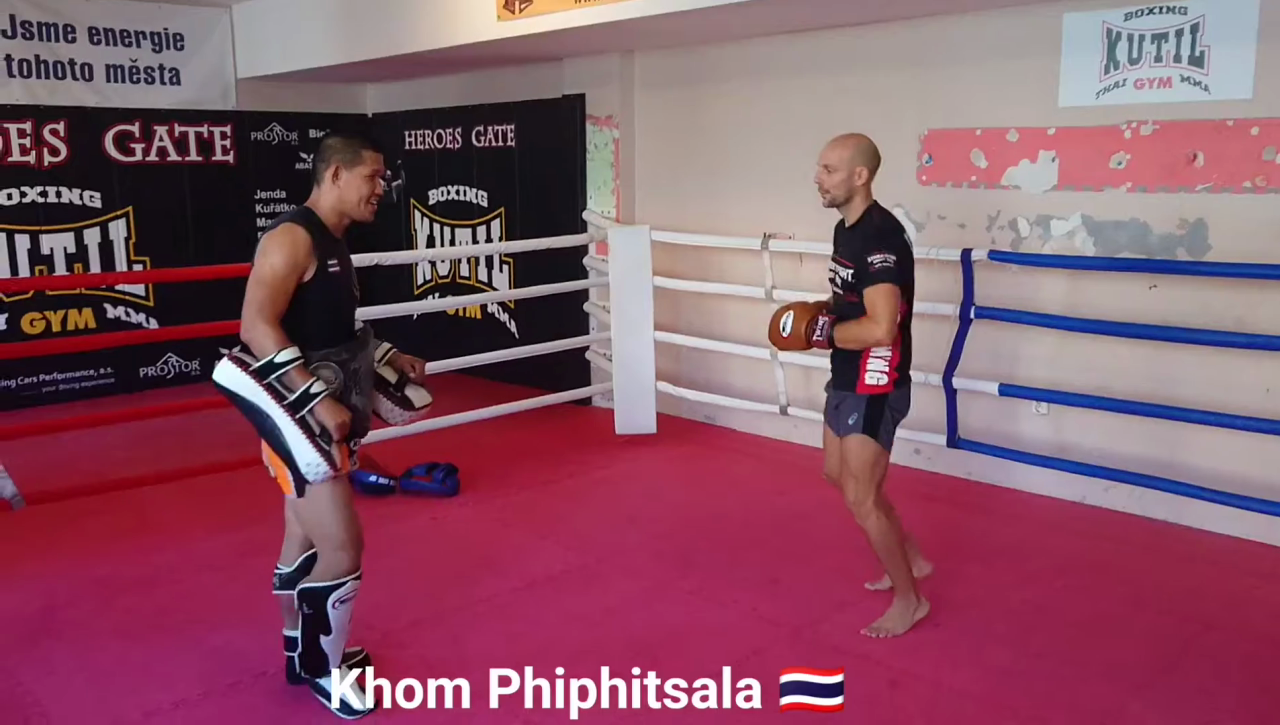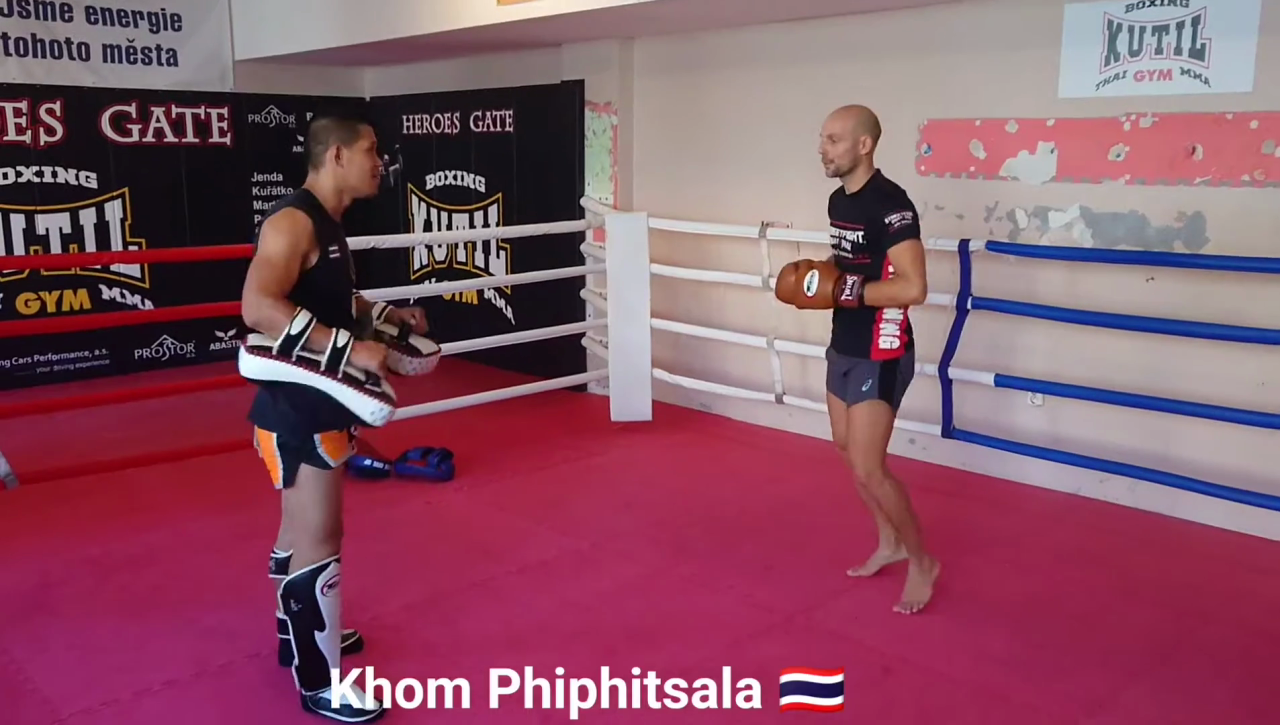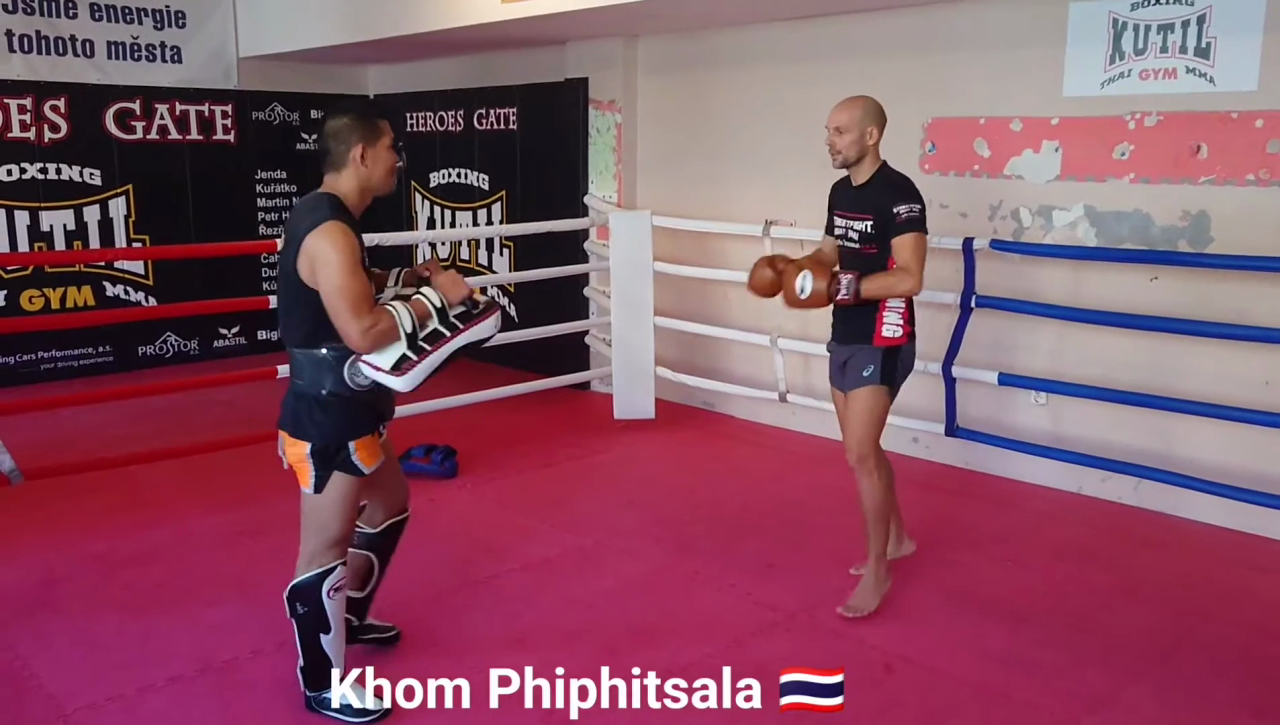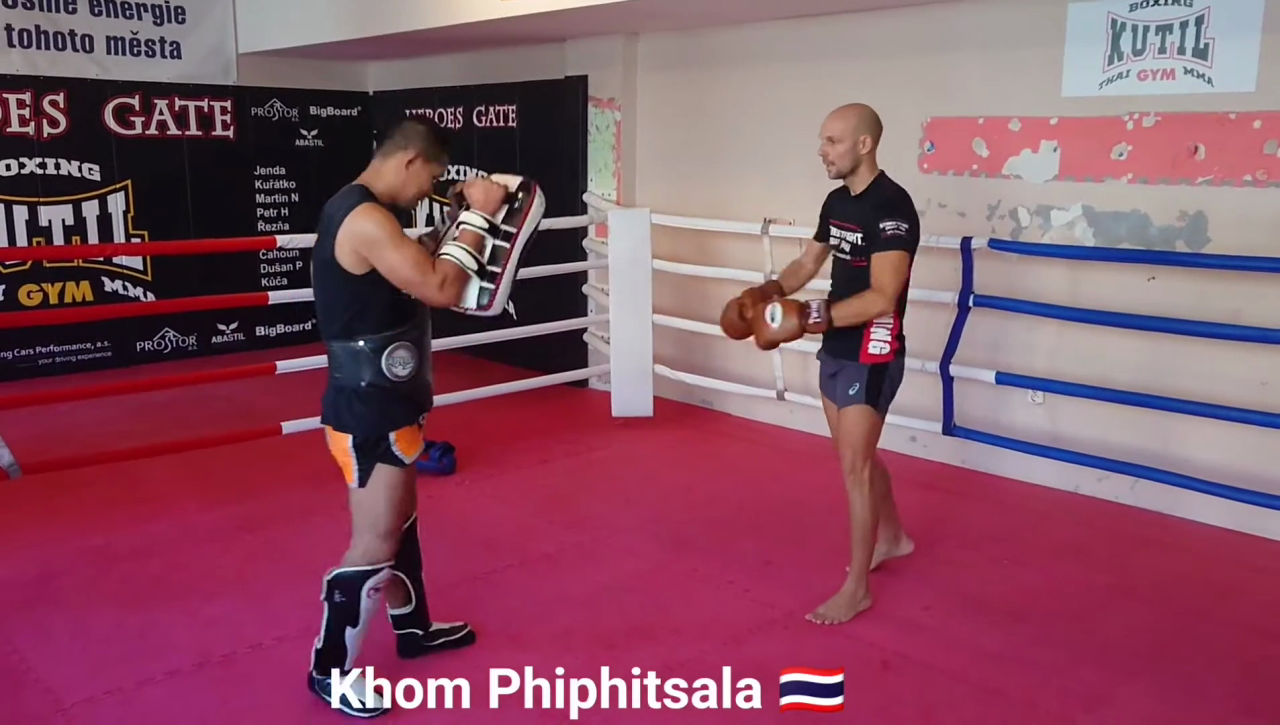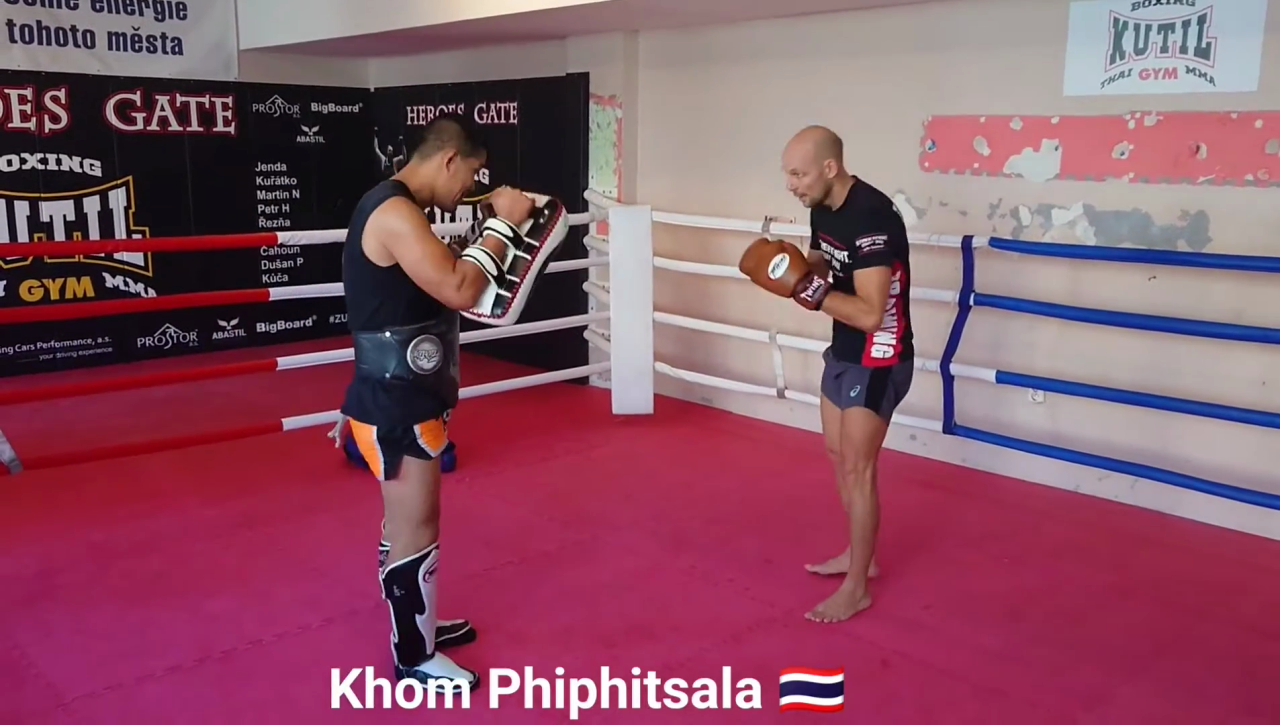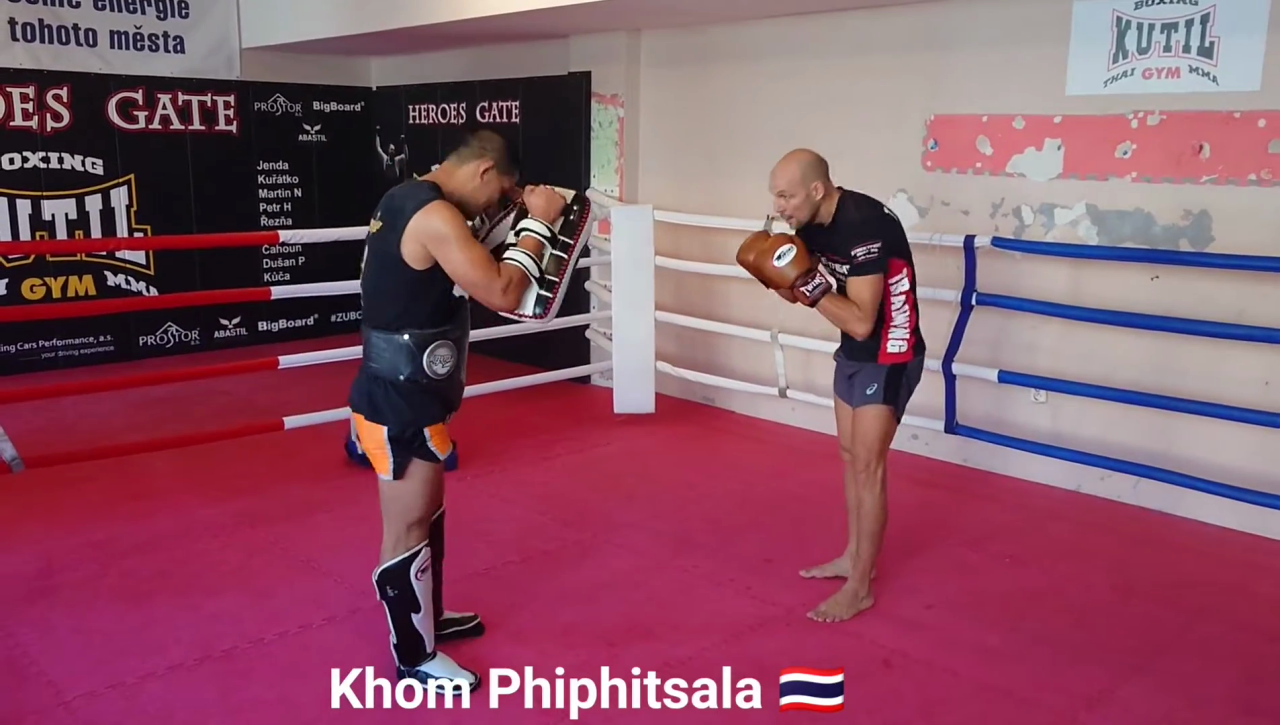
dt=0.3s
person 1, frame 1
left shoulder: (333, 242)
right shoulder: (291, 239)
right elbow: (257, 326)
left wrist: (389, 359)
right wrist: (320, 399)
left hip: (326, 418)
right hip: (306, 420)
left knee: (306, 541)
right knee: (342, 551)
left ankle: (306, 652)
right ankle: (322, 670)
person 1, frame 2
left shoulder: (325, 223)
right shoulder: (291, 222)
right elbow: (260, 307)
left wrist: (385, 314)
right wrist: (351, 348)
left hip: (318, 407)
right hip: (297, 412)
left knee: (302, 533)
right knee: (318, 543)
left ankle: (301, 634)
person 1, frame 3
left shoulder: (330, 218)
right shoulder: (329, 232)
right elbow: (365, 333)
left wrist: (410, 276)
right wrist: (434, 301)
left hip: (347, 407)
right hip: (329, 416)
left knee: (391, 502)
right knee: (327, 545)
left ankle: (347, 618)
person 1, frame 4
left shoulder: (362, 212)
right shoulder: (366, 218)
left elbow: (416, 276)
right elbow: (443, 288)
left wrist: (465, 227)
right wrist: (477, 216)
left hip: (382, 399)
right hip: (371, 407)
left knee: (397, 523)
right knee: (377, 541)
left ankle: (414, 627)
right ankle: (333, 669)
person 1, frame 5
left shoulder: (398, 207)
right shoulder: (395, 212)
left elbow: (442, 280)
right elbow: (461, 291)
left wrist: (496, 230)
right wrist: (502, 223)
left hip: (403, 393)
right hip: (394, 401)
left knee: (406, 521)
right knee: (417, 531)
left ankle: (416, 629)
right ankle: (416, 659)
person 1, frame 6
left shoulder: (408, 202)
right shoulder: (436, 215)
right elbow: (502, 294)
left wrist: (518, 225)
right wrist: (537, 224)
left hip: (400, 389)
right hip: (402, 401)
left knee: (427, 513)
right knee: (407, 528)
left ankle: (426, 616)
right ankle: (415, 658)
person 2, frame 1
left shoulder: (882, 239)
right shoulder: (846, 228)
left elbow: (882, 327)
left wrist: (818, 331)
right wrist: (818, 313)
left hip: (874, 389)
right hip: (846, 381)
left knee: (860, 499)
right knee: (839, 476)
left ankle: (908, 598)
right ankle: (909, 559)
person 2, frame 2
left shoulder: (891, 204)
right shoulder: (839, 202)
left elbow: (914, 285)
left wrist: (845, 291)
left hip: (881, 357)
right hip: (844, 349)
left knee: (867, 468)
right knee: (851, 455)
left ankle: (923, 563)
right ankle: (893, 544)
person 2, frame 3
left shoulder: (900, 194)
right shoulder: (840, 192)
left elbow: (909, 279)
left wrist: (835, 289)
right wrist: (792, 270)
left hip: (882, 343)
right hip: (844, 339)
left knee: (859, 453)
right knee: (862, 447)
left ankle: (877, 573)
right ankle: (896, 538)
person 2, frame 4
left shoulder: (893, 207)
right shoulder: (835, 200)
left elbow: (881, 299)
right elbow: (808, 262)
left wrist: (803, 318)
right wrist: (767, 294)
left hip: (871, 357)
right hip: (837, 351)
left knee: (853, 467)
right knee: (857, 454)
left ankle: (855, 589)
right ankle: (892, 536)
person 2, frame 5
left shoulder: (872, 217)
right shoulder: (823, 209)
left elbow: (870, 313)
left wrist: (805, 286)
right wrist: (792, 272)
left hip: (878, 360)
right hip: (843, 352)
left knee: (856, 467)
right knee: (837, 453)
left ankle: (856, 588)
right ankle: (858, 553)
person 2, frame 6
left shoulder: (864, 226)
right shoulder: (810, 226)
left elbow: (860, 322)
right elbow: (800, 290)
left wrist: (809, 282)
right wrist: (779, 277)
left hip: (890, 357)
right hip: (853, 354)
left knee: (865, 466)
right knee: (853, 456)
left ankle: (860, 587)
right ankle: (854, 557)
